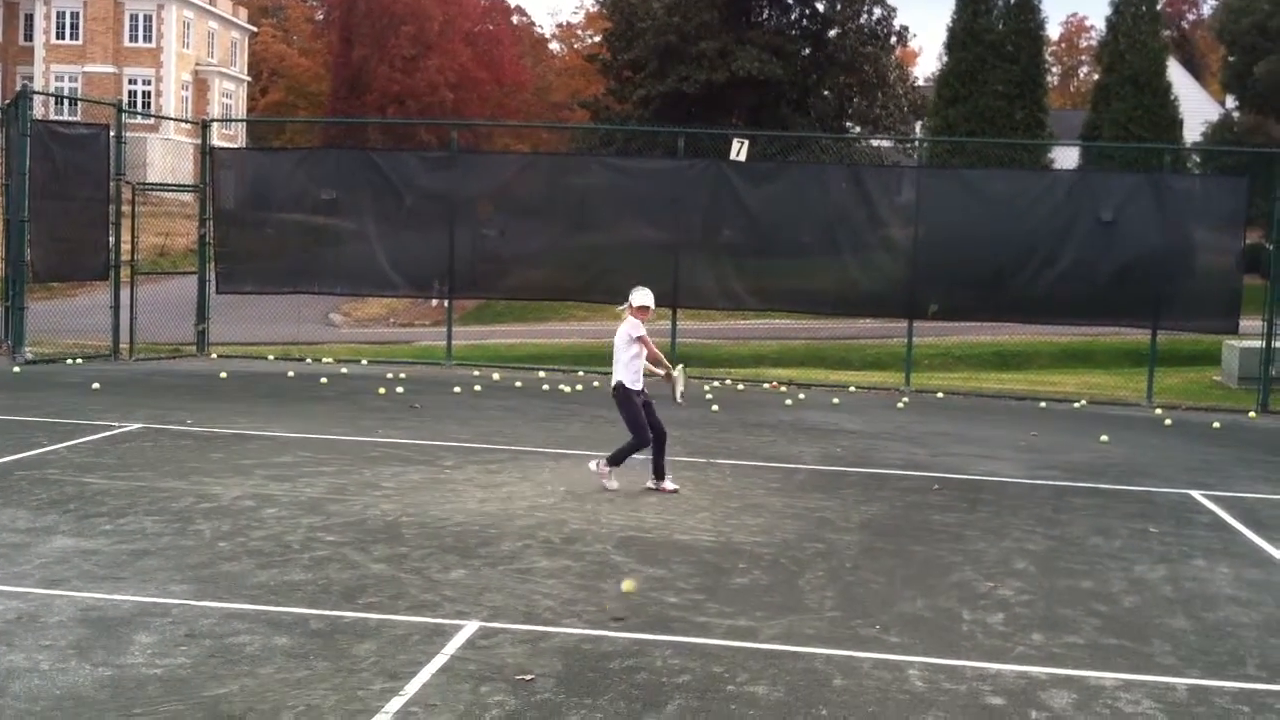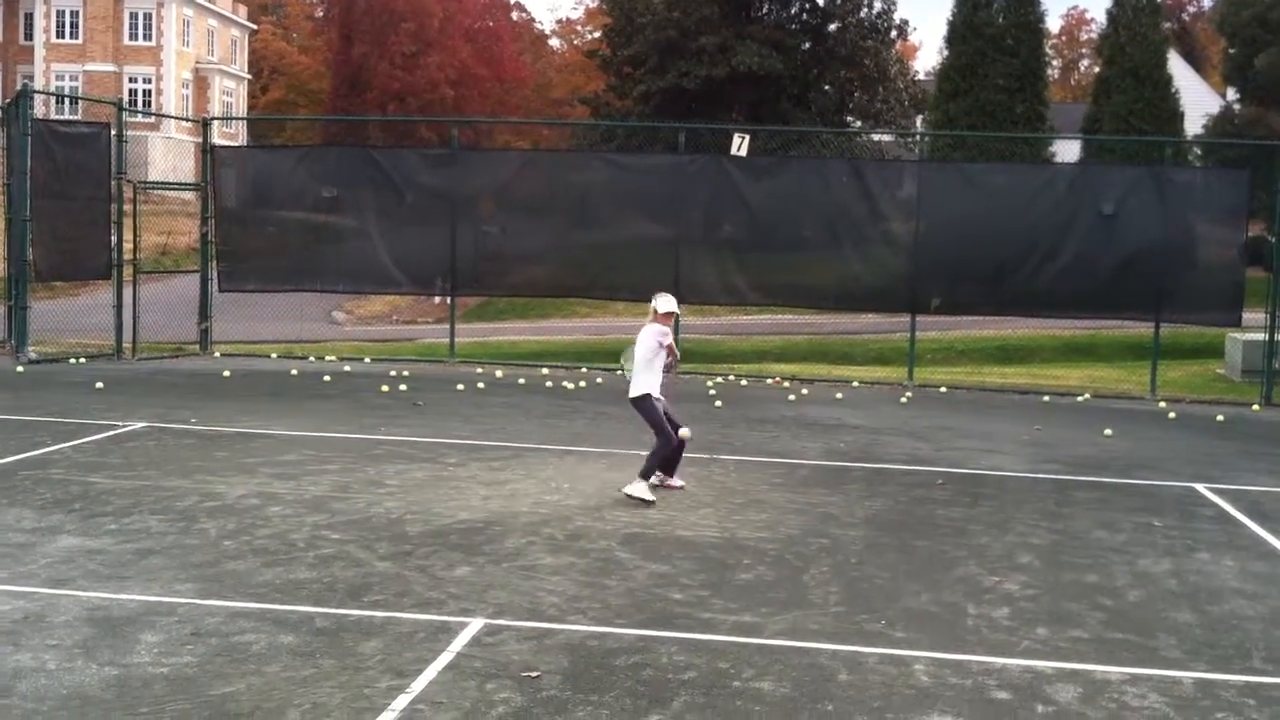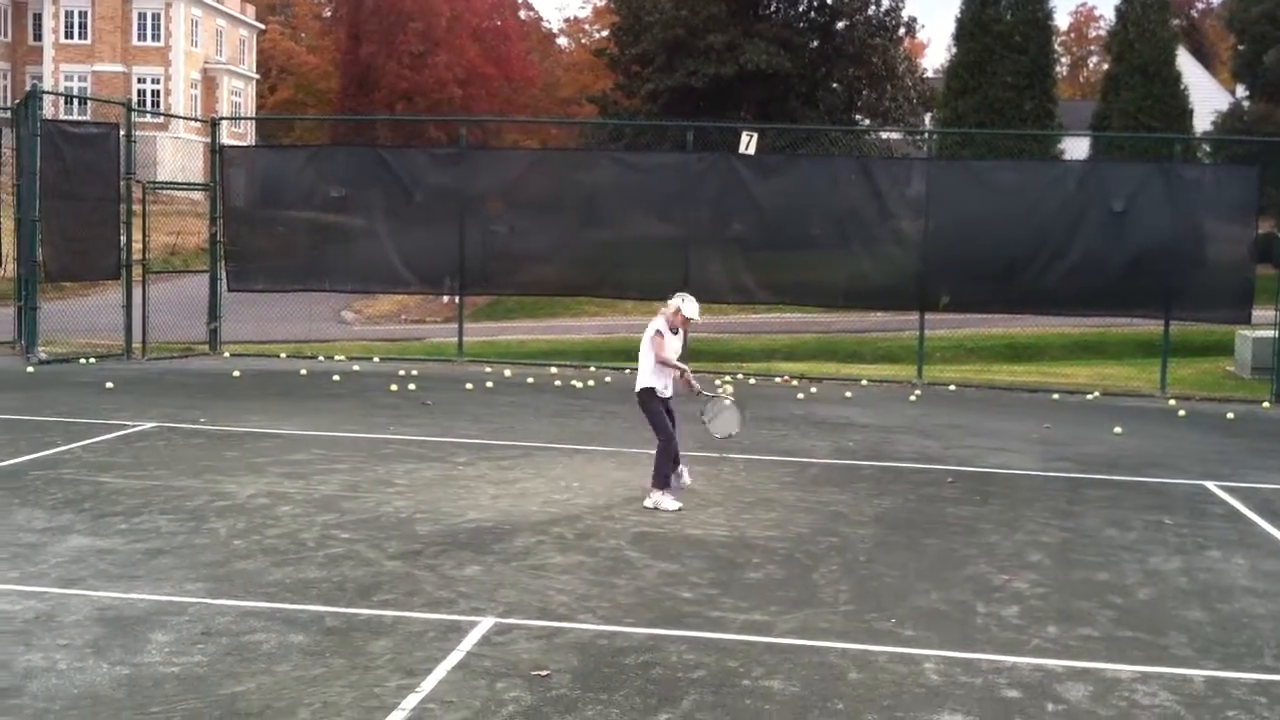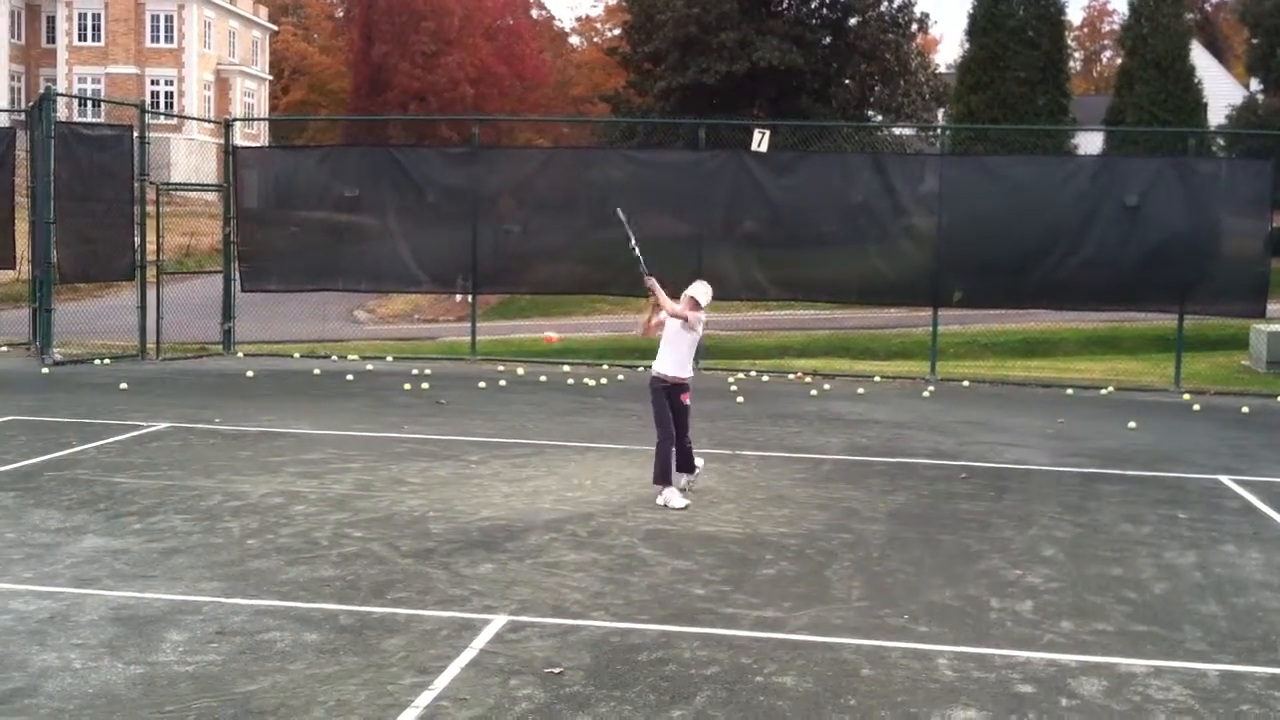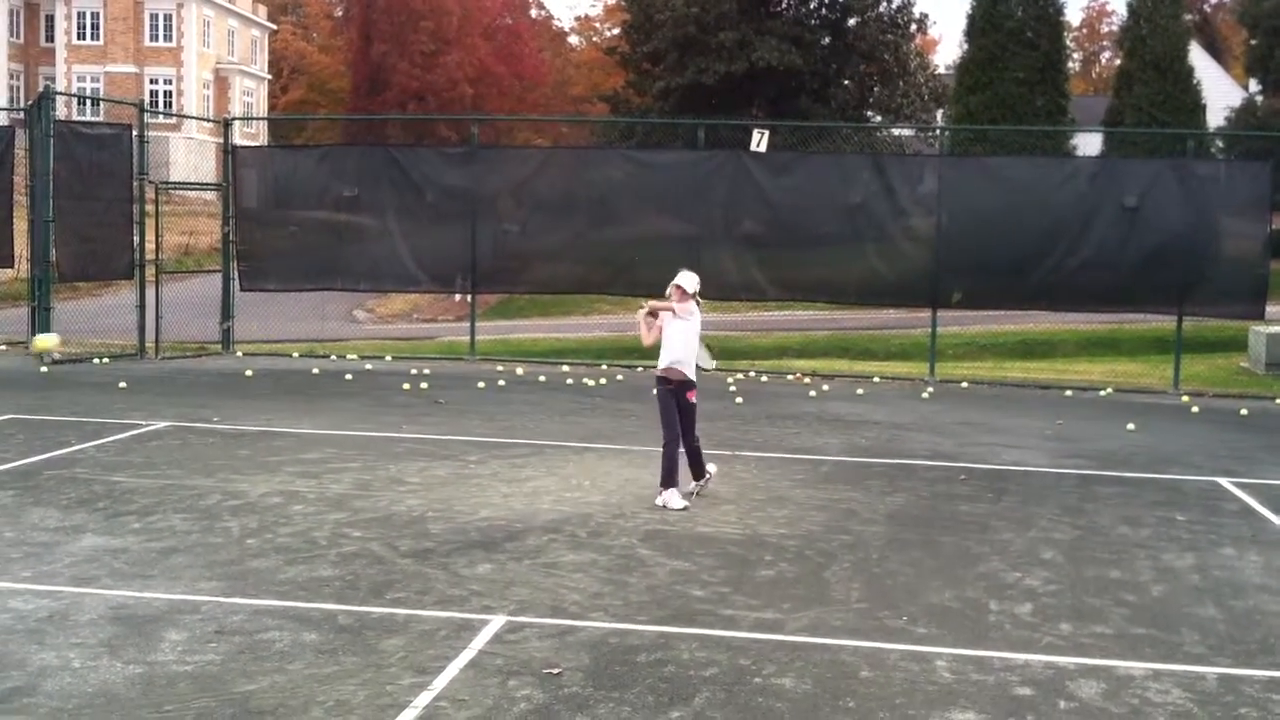
dt=0.2s
person 1, frame 1
left shoulder: (636, 325)
right shoulder: (633, 325)
right elbow: (653, 353)
left wrist: (658, 372)
right wrist: (668, 369)
left hip: (636, 387)
right hip: (624, 386)
left knee: (659, 433)
right knee: (643, 437)
left ankle: (658, 479)
right ankle: (606, 465)
person 1, frame 2
left shoulder: (649, 330)
right shoulder: (661, 331)
right elbow: (674, 356)
left wrist: (663, 364)
right wrist: (669, 362)
left hip: (651, 394)
right hip: (644, 396)
left knee: (679, 433)
right knee: (667, 440)
left ankle: (664, 474)
right ankle: (639, 483)
person 1, frame 3
left shoulder: (679, 333)
right shoulder: (658, 324)
right elbow: (660, 357)
left wrist: (684, 377)
right wrist: (683, 369)
left hip: (663, 392)
right hip: (648, 391)
left knee: (670, 439)
right knee: (667, 440)
left ankle: (675, 470)
right ankle: (657, 493)
person 1, frame 4
left shoulder: (698, 317)
right shoulder: (668, 314)
left elbow: (674, 311)
right elbow: (647, 333)
left wrist: (657, 288)
right wrist: (654, 308)
left hip: (680, 384)
right hip: (660, 380)
left knee: (681, 436)
right knee: (666, 436)
left ankle: (688, 469)
right ankle: (666, 489)
person 1, frame 5
left shoulder: (691, 309)
right shoulder: (663, 316)
left elbow: (654, 305)
right elbow: (647, 342)
left wrist: (650, 310)
right wrist: (644, 317)
left hip: (685, 381)
right hip: (665, 380)
left knee: (689, 437)
right knee: (672, 437)
left ankle: (702, 474)
right ankle: (667, 491)
